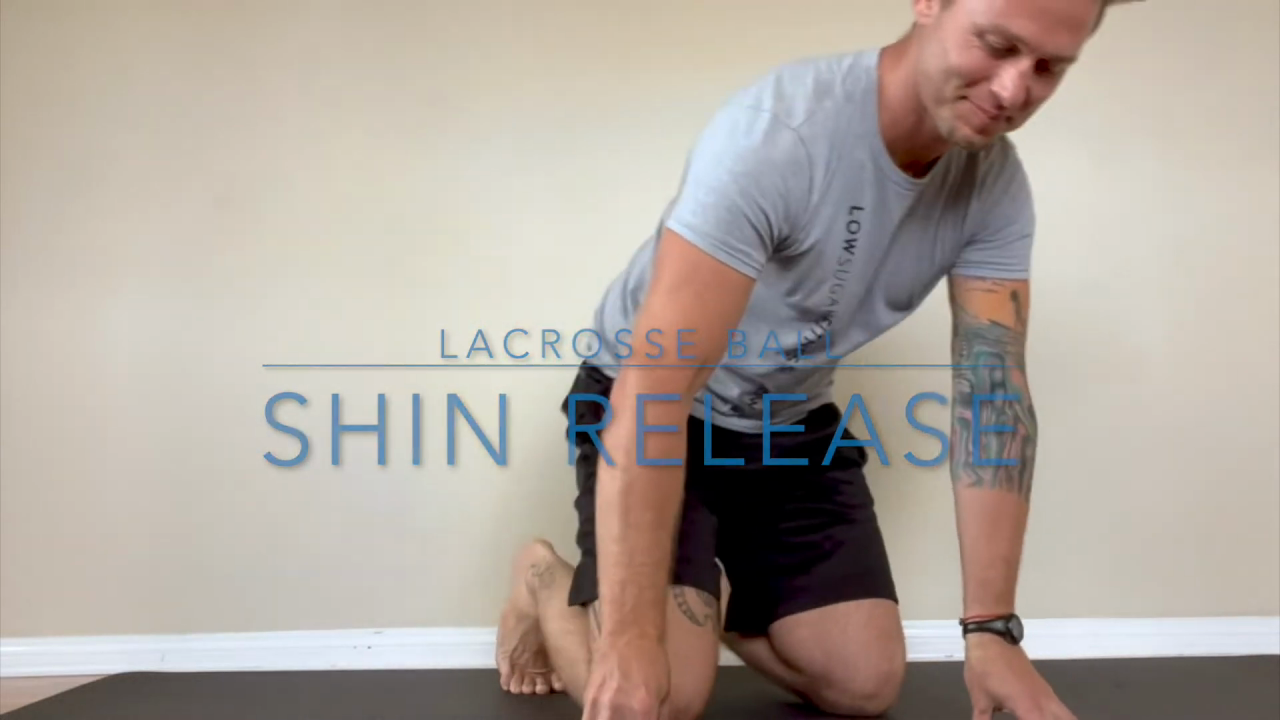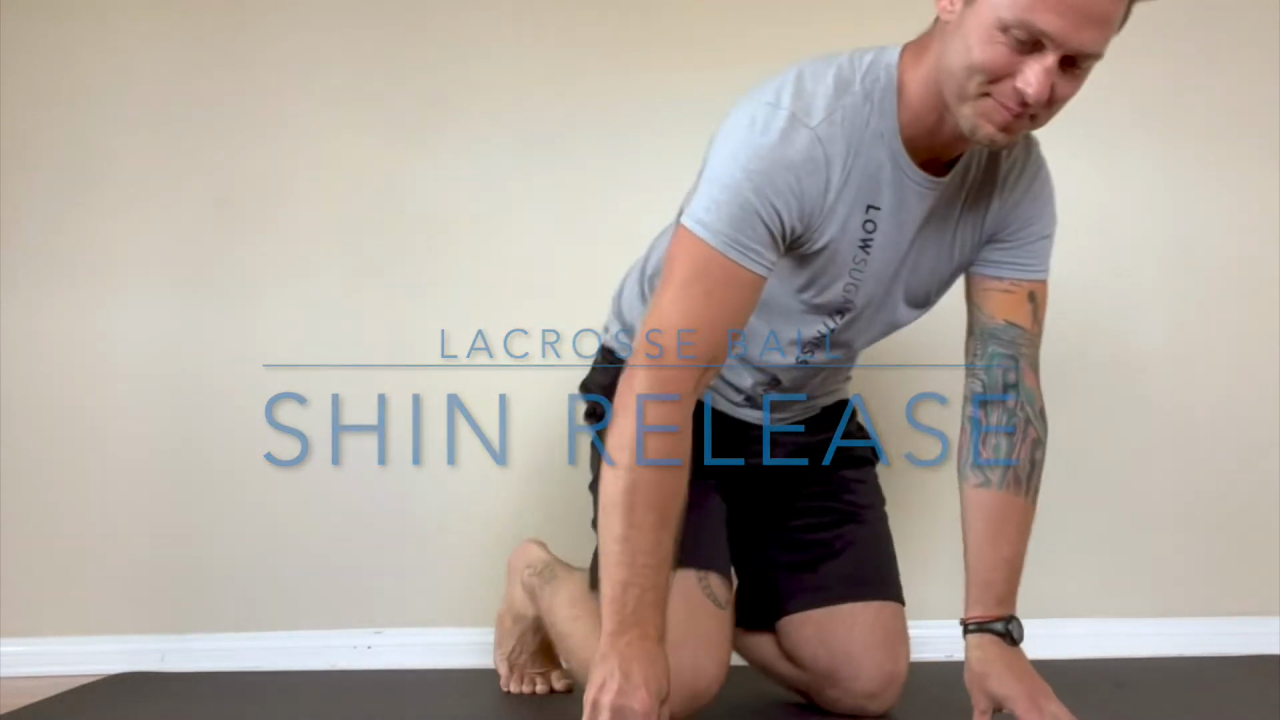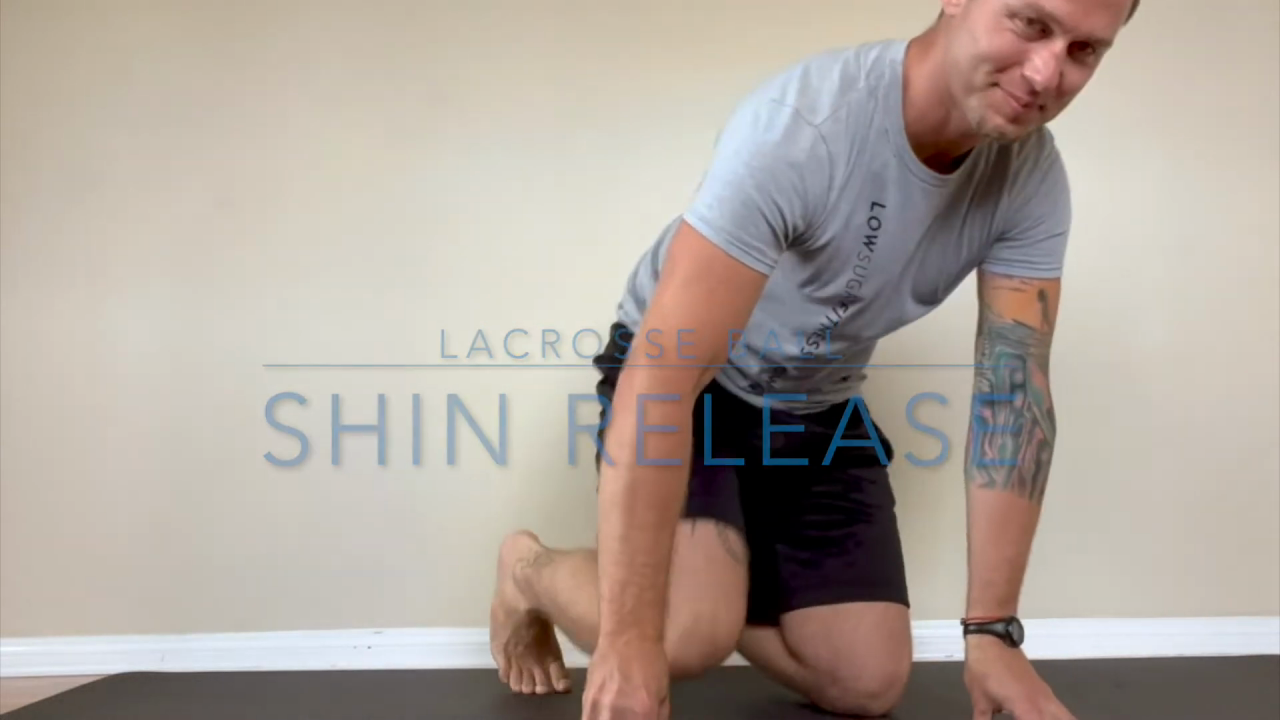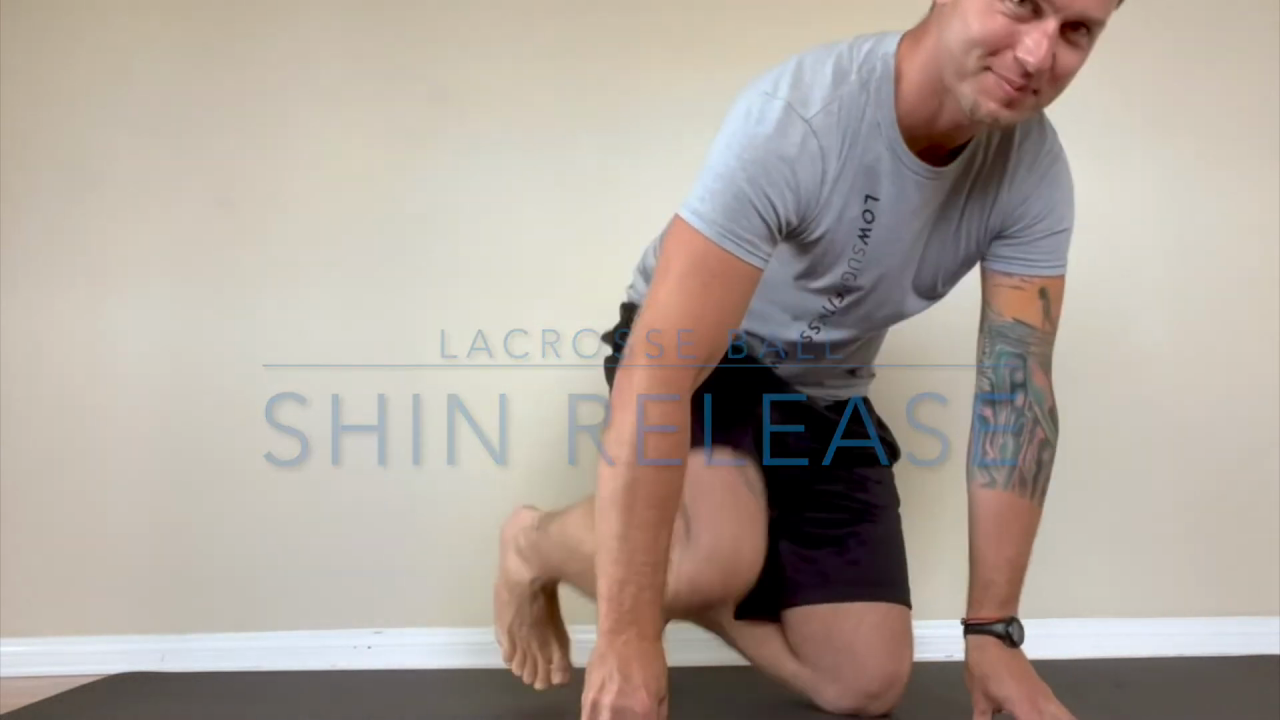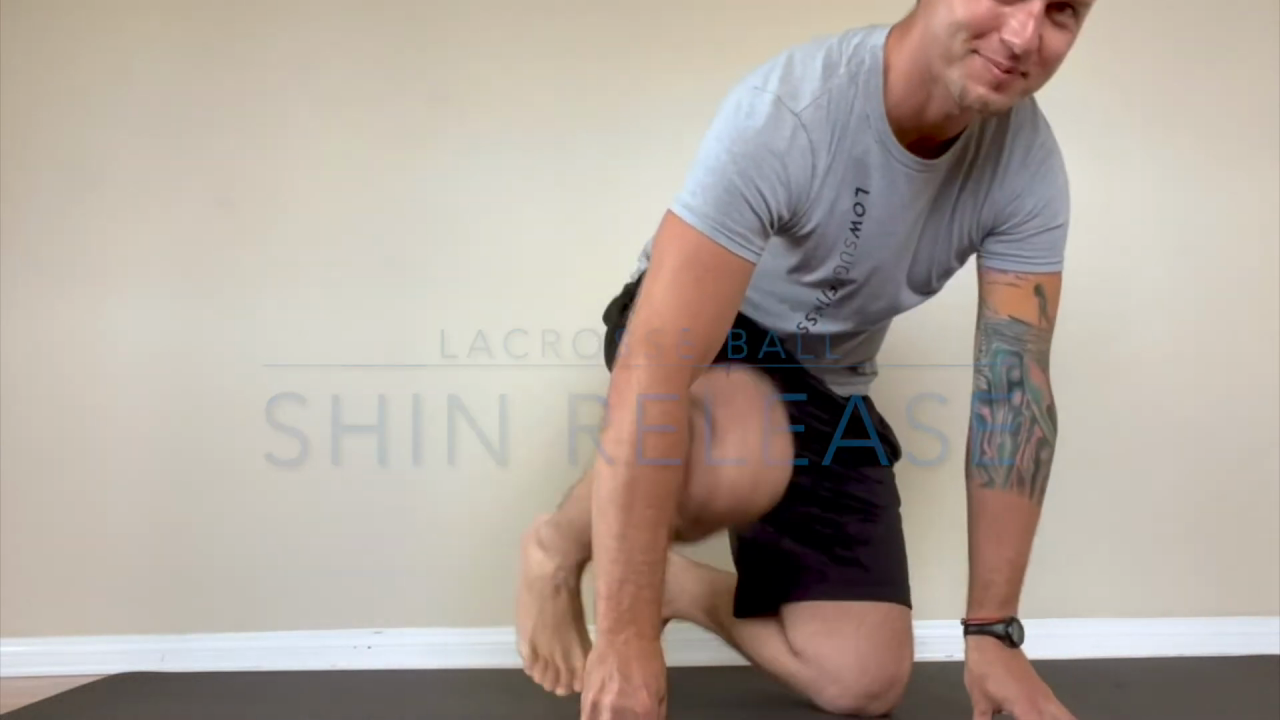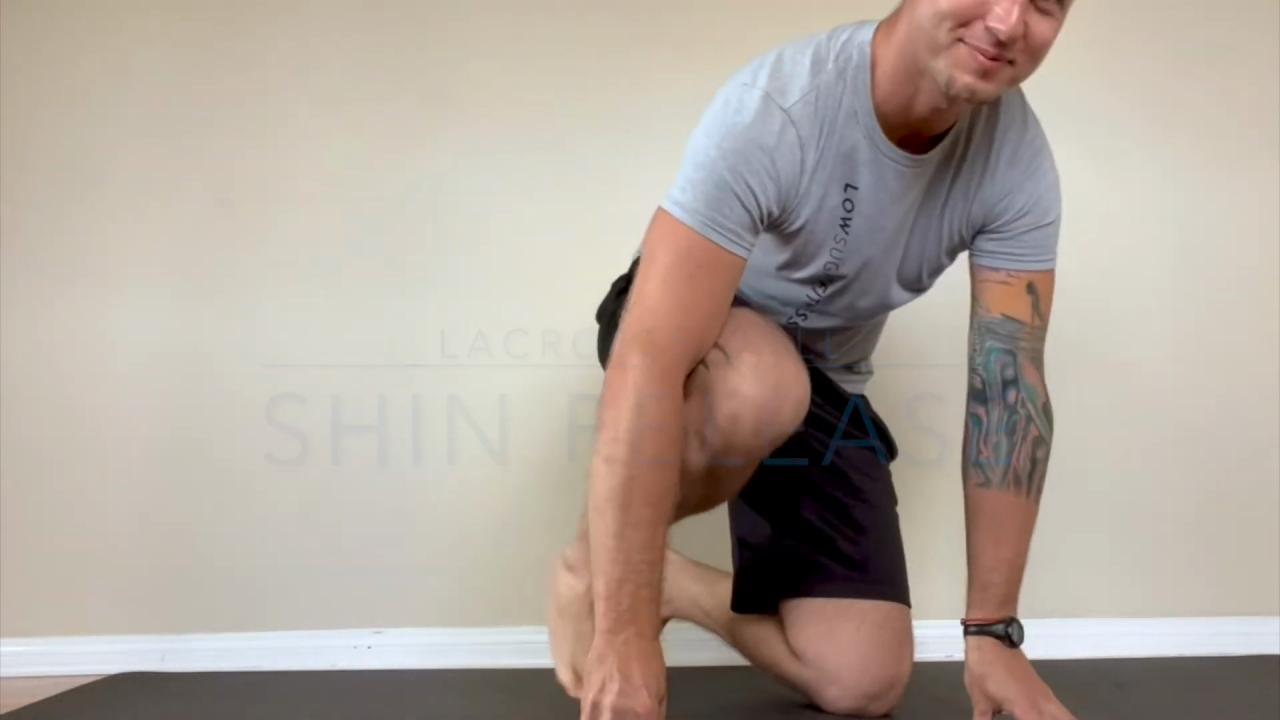
dt=0.1s
person 1, frame 1
left shoulder: (997, 187)
right shoulder: (774, 135)
left elbow: (994, 397)
right elbow: (654, 380)
left wrist: (992, 630)
right wrist: (632, 633)
left hip: (792, 427)
right hip: (658, 417)
left ankle: (699, 591)
right ankle: (549, 585)
person 1, frame 2
left shoulder: (1021, 183)
right shoulder: (794, 128)
left elbow: (1006, 397)
right elbow: (659, 377)
left wrist: (991, 628)
right wrist: (629, 634)
left hip: (809, 415)
right hip: (676, 396)
left ankle: (696, 591)
right ankle: (540, 584)
person 1, frame 3
left shoulder: (1034, 178)
right shoulder: (799, 125)
left elbow: (1014, 397)
right elbow: (661, 374)
left wrist: (992, 630)
right wrist: (629, 635)
left hip: (820, 410)
right hip: (690, 382)
right knee: (689, 634)
left ankle: (690, 588)
right ankle: (533, 573)
person 1, frame 4
left shoulder: (1035, 171)
right shoulder: (794, 118)
left elbow: (1018, 391)
right elbow: (659, 369)
left wrist: (992, 629)
right wrist: (625, 630)
left hip: (827, 392)
right hip: (699, 352)
right knee: (717, 550)
left ankle: (669, 582)
right ankle: (536, 551)
person 1, frame 5
left shoulder: (1029, 164)
right shoulder: (786, 110)
left elbow: (1015, 391)
right elbow: (656, 366)
left wrist: (992, 630)
right wrist: (625, 630)
left hip: (830, 387)
right hip: (697, 341)
right knee: (748, 456)
left ankle: (677, 586)
right ankle: (560, 542)
person 1, frame 6
left shoulder: (1020, 162)
right shoulder: (776, 109)
left elbow: (1010, 388)
right elbow: (648, 365)
left wrist: (991, 630)
right wrist: (624, 632)
left hip: (826, 387)
right knee: (763, 385)
left ankle: (675, 585)
right ankle: (587, 566)
